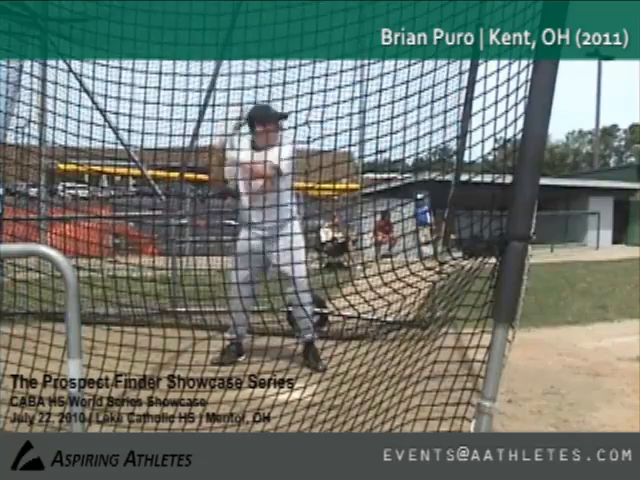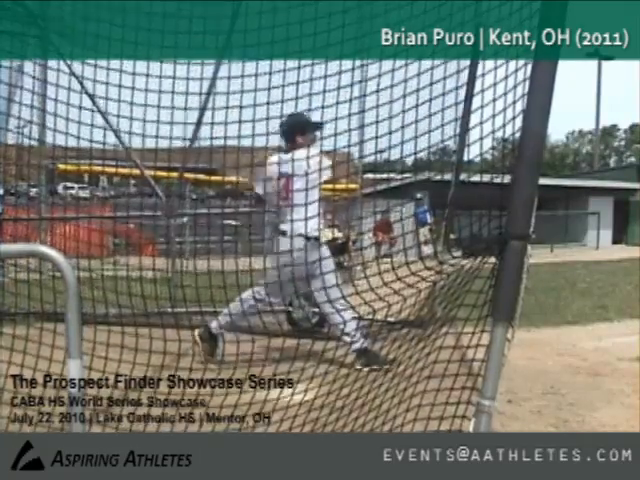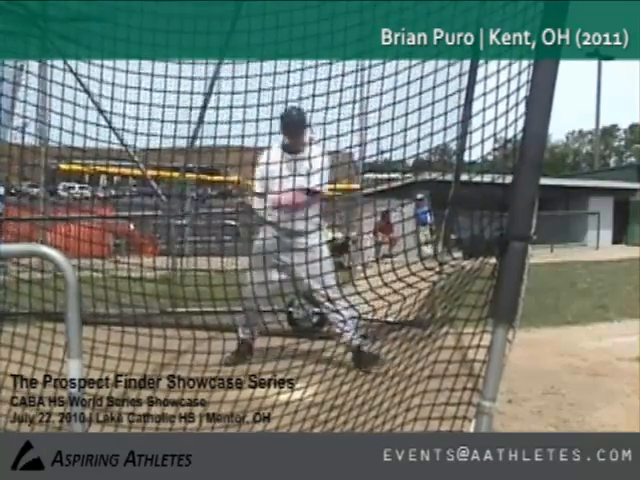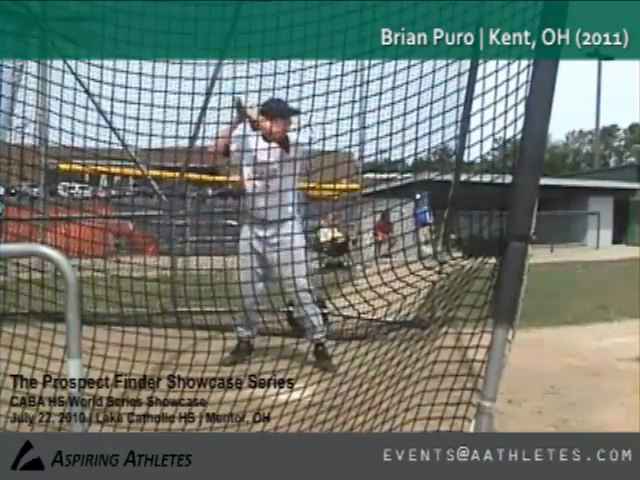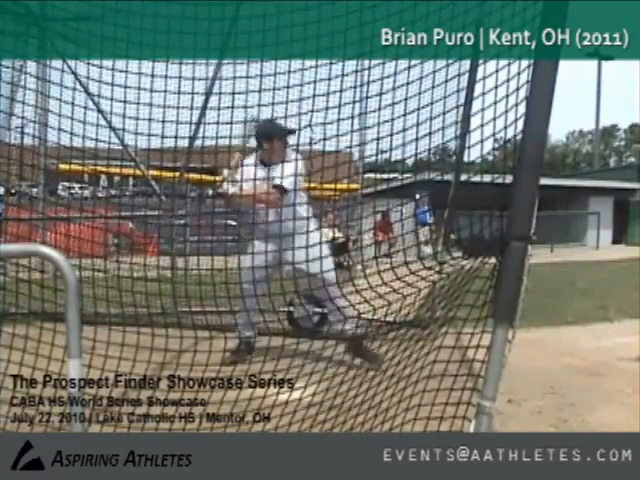
dt=1s
person 1, frame 1
left shoulder: (285, 149)
right shoulder: (237, 150)
left elbow: (267, 173)
left wrist: (240, 166)
right wrist: (226, 165)
left hip: (285, 228)
right hip: (251, 231)
left knee: (298, 284)
right knee: (240, 285)
left ankle: (309, 345)
right ankle: (235, 342)
person 1, frame 2
left shoulder: (272, 163)
right shoulder: (312, 159)
left elbow: (263, 199)
right elbow: (332, 170)
left hip: (310, 241)
right hip: (298, 242)
left knee: (332, 293)
right knee: (265, 294)
left ankle: (361, 348)
right ankle: (211, 331)
person 1, frame 3
left shoulder: (318, 155)
right shoulder: (268, 156)
left elbow: (309, 196)
right elbow: (257, 194)
left wrist: (275, 201)
right wrist: (255, 203)
left hip: (307, 234)
right hip: (272, 233)
left knee: (326, 290)
right knee: (255, 289)
left ankle: (358, 346)
right ankle: (246, 343)
person 1, frame 4
left shoulder: (295, 144)
right shoulder: (246, 142)
left elbow: (275, 135)
right elbow: (217, 149)
left wrist: (250, 113)
right wrist: (237, 121)
left hip: (285, 227)
right hip: (253, 227)
left knee: (299, 287)
right knee: (246, 288)
left ankle: (319, 345)
right ankle: (244, 342)
person 1, frame 5
left shoulder: (292, 162)
right shoulder: (248, 166)
left elbow: (272, 197)
right elbow: (244, 202)
left wrist: (238, 193)
left hip: (304, 236)
right hip: (267, 238)
left knee: (329, 287)
right knee: (249, 289)
left ankle: (354, 338)
right ankle: (245, 342)
